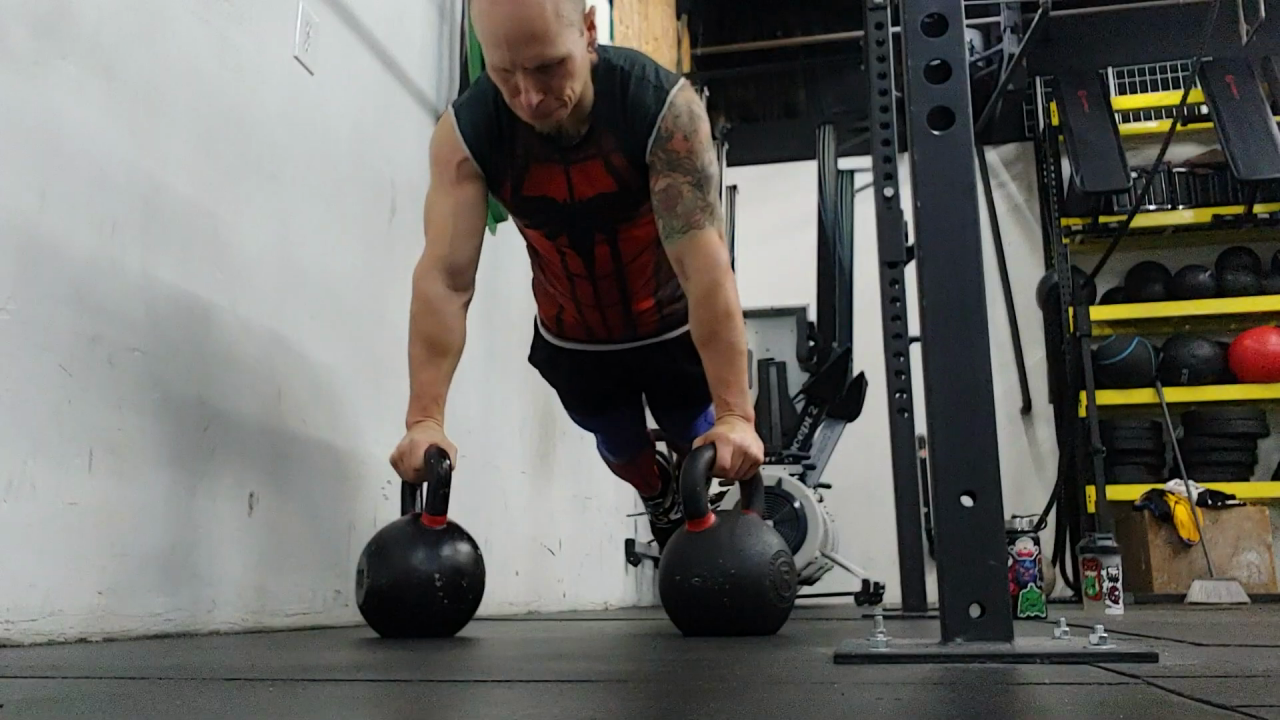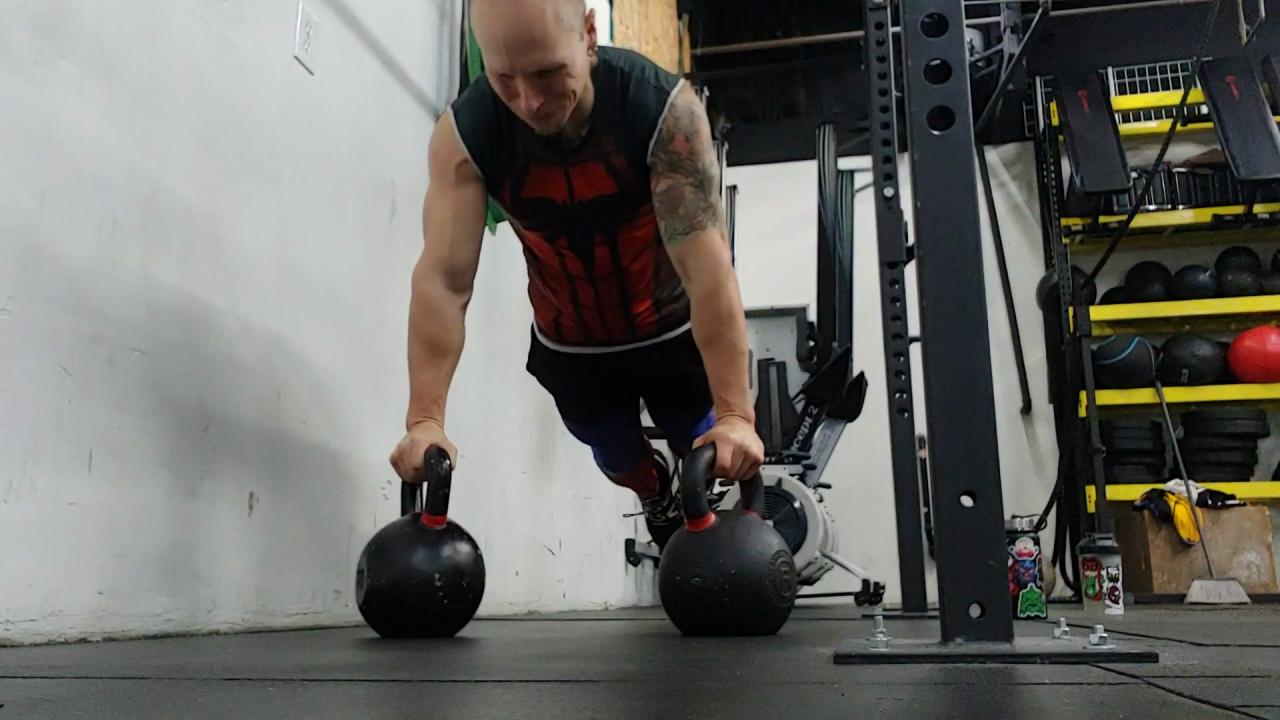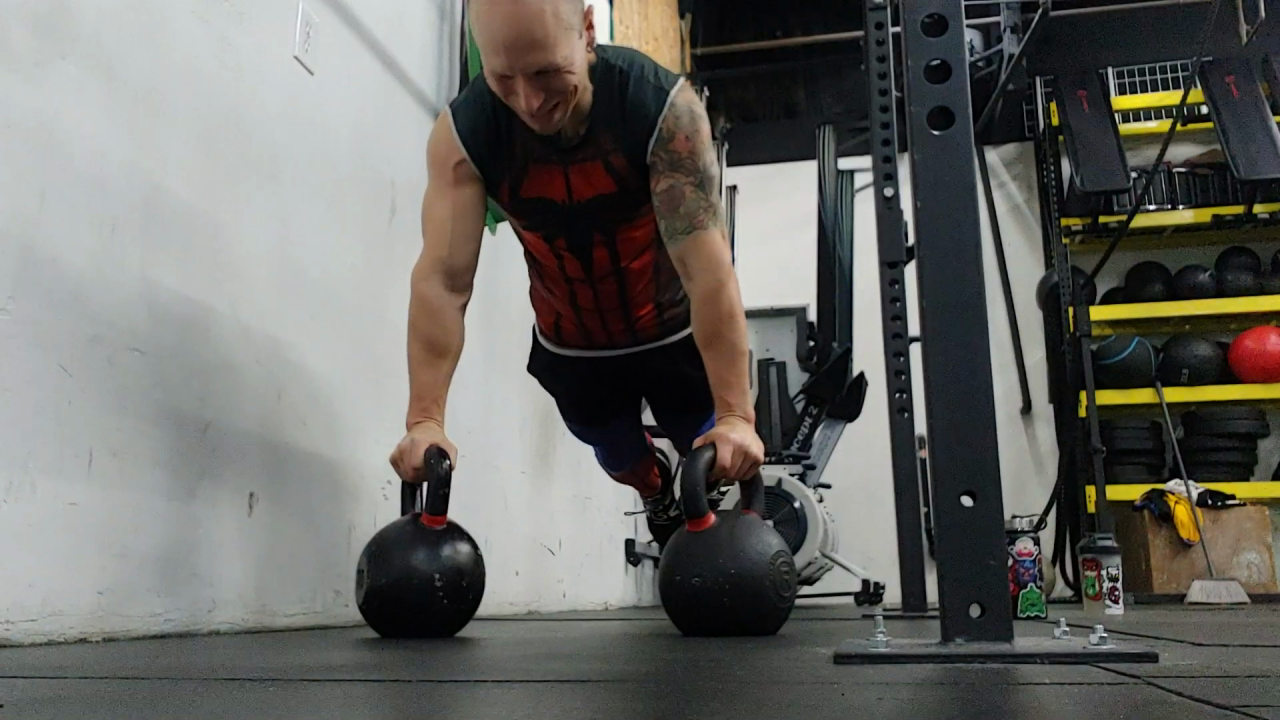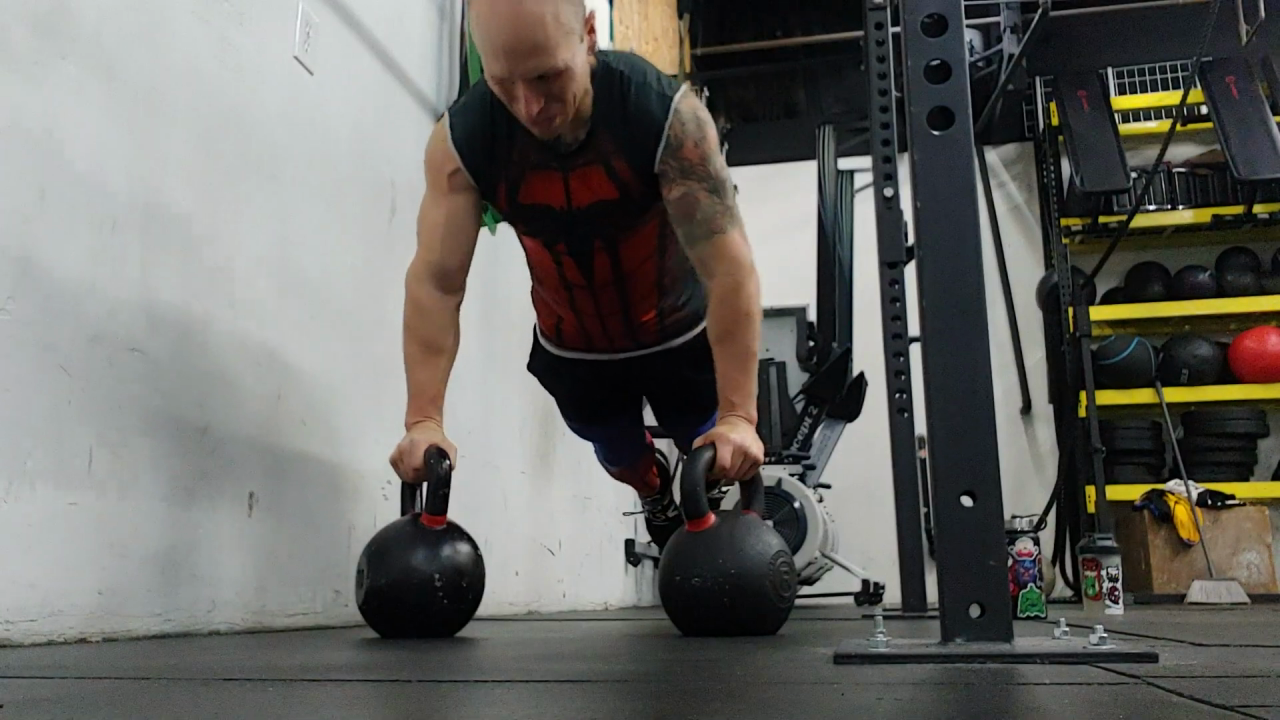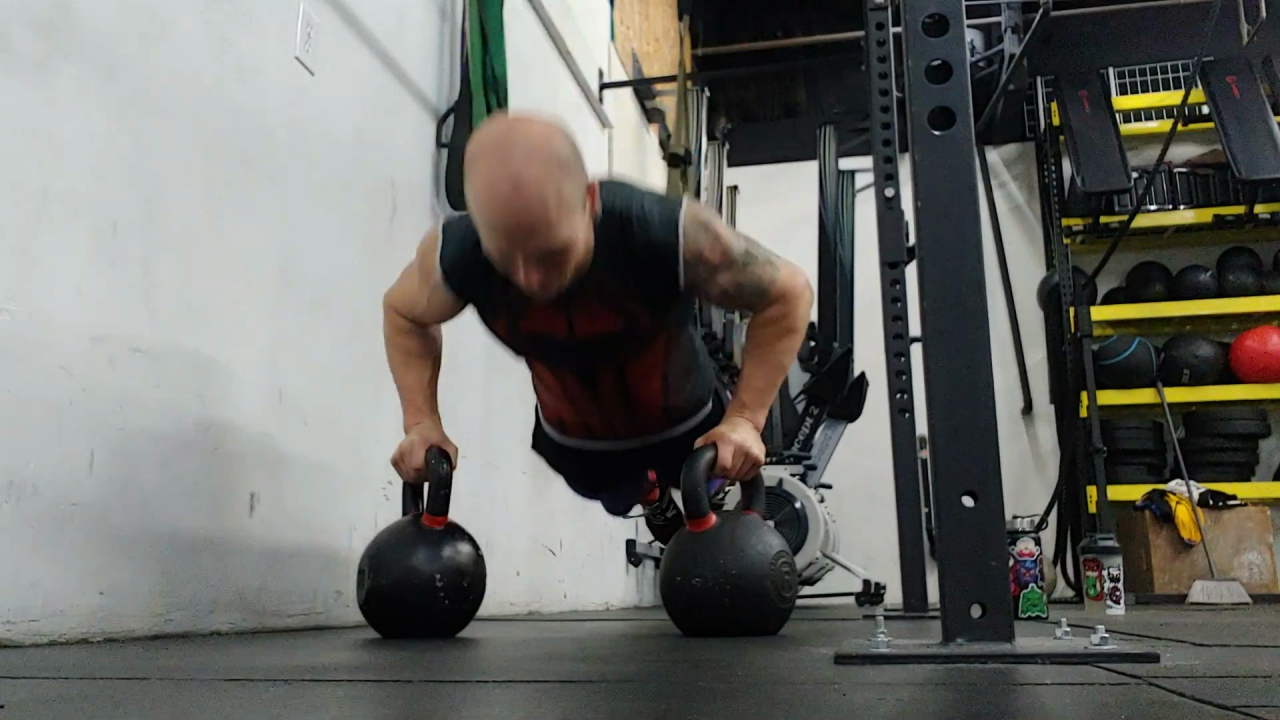
dt=0.3s
person 1, frame 1
left shoulder: (664, 106)
right shoulder: (466, 131)
left elbow: (704, 266)
right elbow: (444, 278)
left wrist: (736, 414)
right wrist: (424, 420)
left hip: (672, 328)
right hip: (572, 341)
left knee: (703, 450)
right knee: (620, 449)
right ankle: (659, 501)
person 1, frame 2
left shoulder: (662, 107)
right shoulder: (464, 134)
left elbow: (706, 268)
right elbow: (443, 280)
left wrist: (736, 416)
right wrist: (424, 421)
left hip: (670, 332)
right hip: (570, 346)
left knee: (704, 454)
right knee: (617, 459)
right ankle: (657, 502)
person 1, frame 3
left shoulder: (663, 106)
right shoulder: (463, 132)
left elbow: (707, 270)
right elbow: (442, 281)
left wrist: (737, 415)
right wrist: (425, 420)
left hip: (674, 335)
right hip: (571, 350)
left knee: (712, 459)
right knee: (621, 461)
right ankle: (659, 497)
person 1, frame 4
left shoulder: (665, 112)
right shoulder: (462, 138)
left elbow: (728, 267)
right elbow: (437, 283)
left wrist: (738, 415)
right wrist: (423, 420)
left hip: (677, 337)
right hip: (572, 351)
left knee: (715, 462)
right knee: (621, 460)
right ankle: (656, 497)
person 1, frame 5
left shoulder: (670, 236)
right shoulder: (454, 254)
left elbow: (787, 293)
right elbow: (405, 315)
left wrist: (746, 416)
right wrist: (420, 423)
left hip: (682, 423)
right hip: (573, 438)
right knee: (617, 505)
right ankle: (654, 499)
